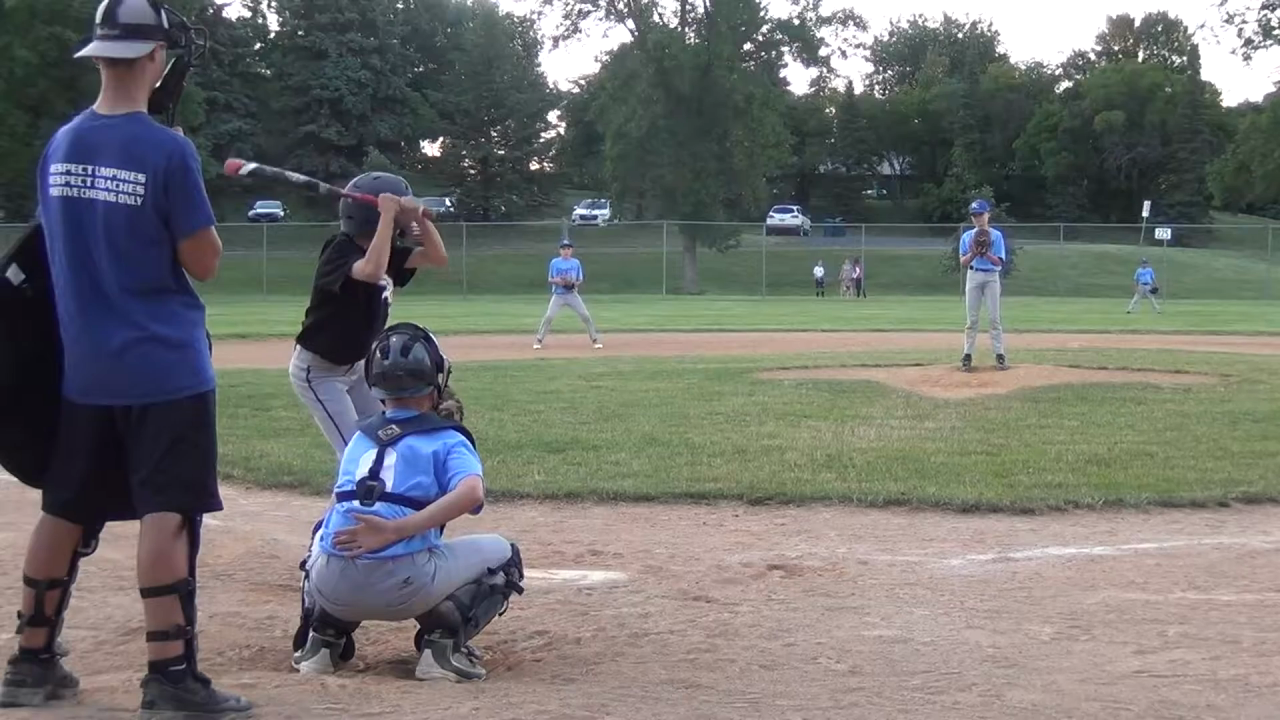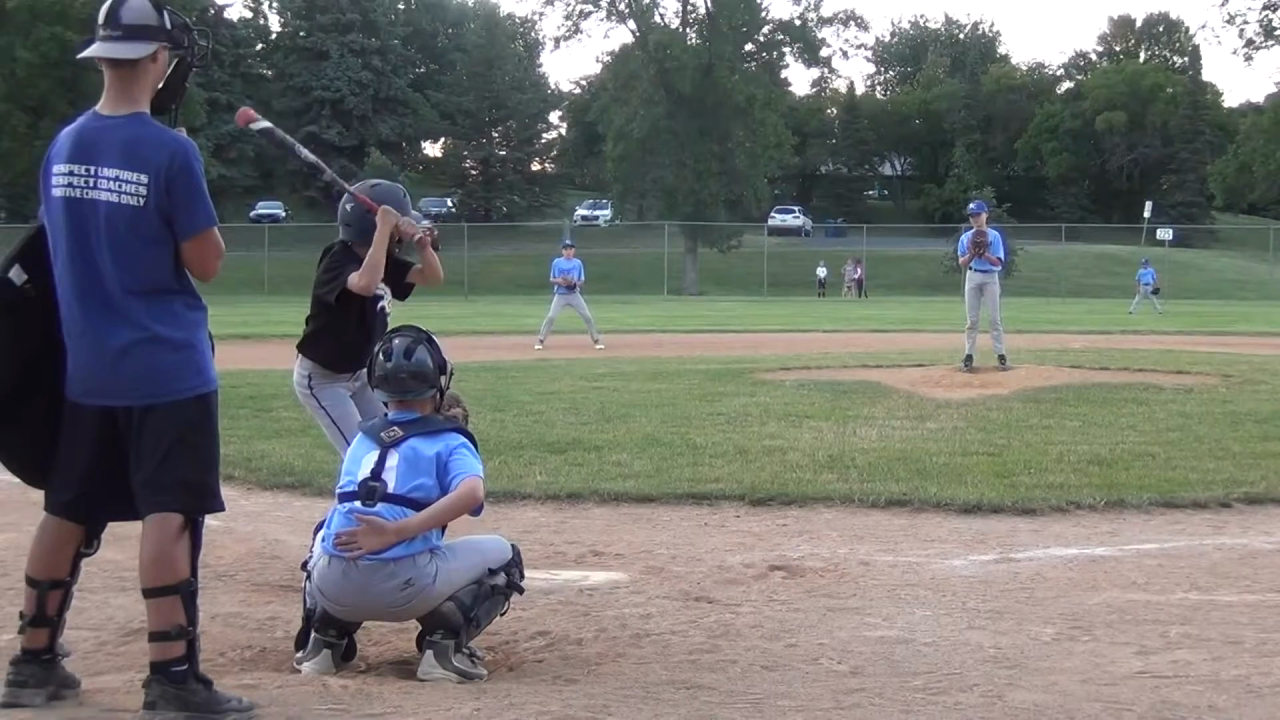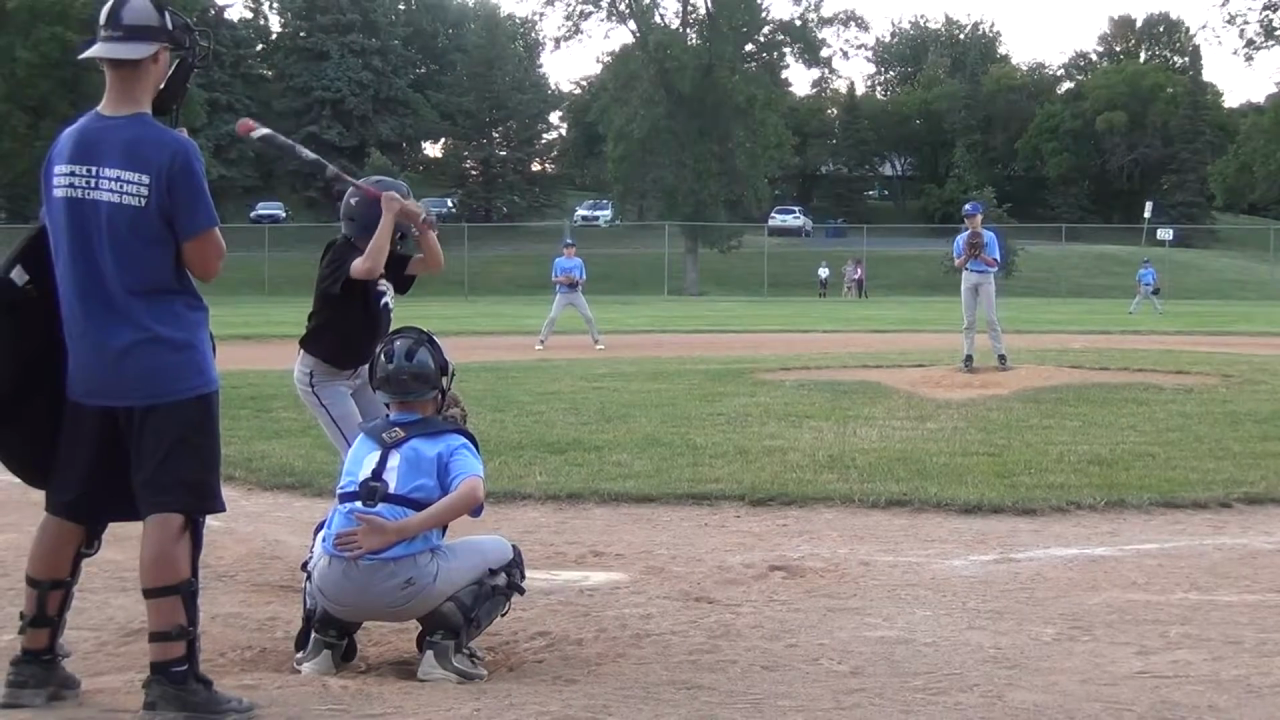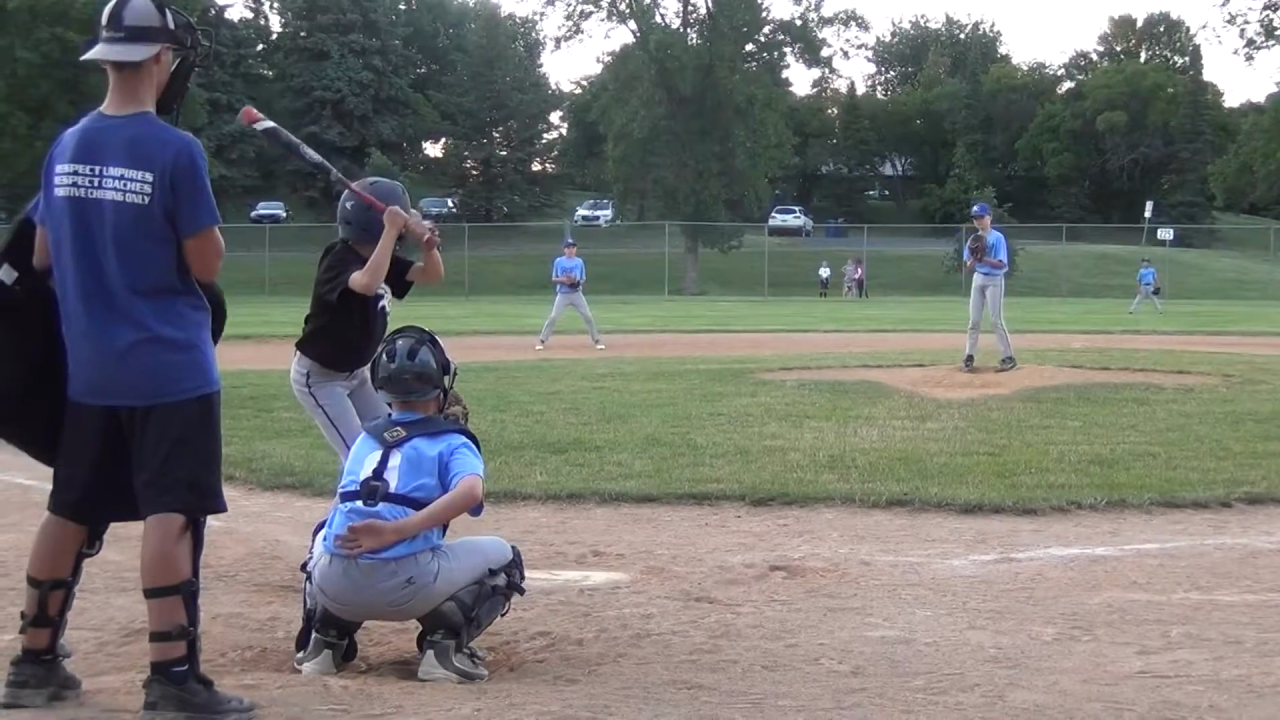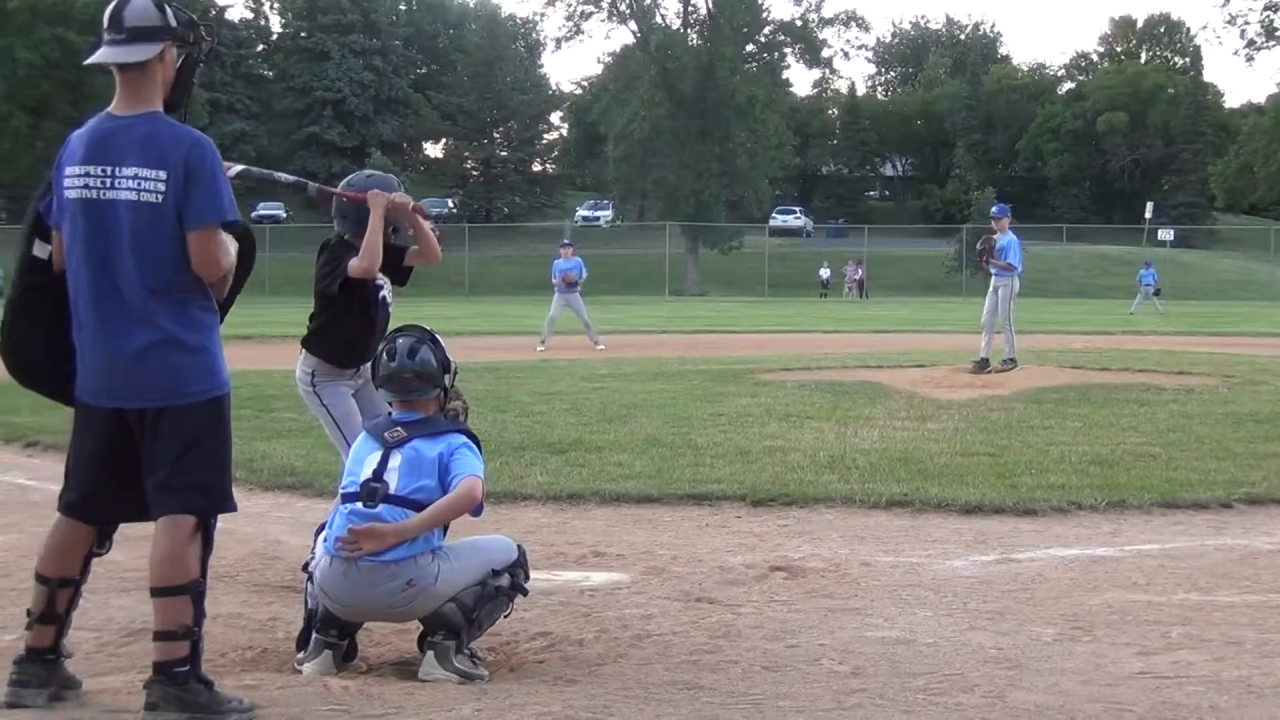
dt=0.4s
person 1, frame 1
left shoulder: (59, 145)
right shoulder: (167, 149)
right elbow: (204, 263)
left hip: (83, 366)
right hip: (164, 366)
left knee: (65, 510)
right knee: (166, 513)
person 1, frame 2
left shoulder: (62, 146)
right shoulder: (170, 151)
right elbow: (207, 264)
left hip: (86, 368)
right hip: (167, 368)
left knee: (68, 512)
right knee: (170, 515)
person 1, frame 3
left shoulder: (63, 147)
right shoulder: (171, 151)
left elbow: (59, 252)
right elbow: (207, 264)
left hip: (87, 369)
right hip: (168, 368)
left knee: (69, 512)
right knee: (170, 516)
person 1, frame 4
left shoulder: (65, 147)
right shoulder: (175, 150)
right elbow: (207, 265)
left hip: (88, 369)
right hip: (170, 367)
left knee: (71, 512)
right knee: (171, 515)
person 1, frame 5
left shoulder: (75, 147)
right shoulder: (189, 150)
left elbow: (59, 257)
right elbow: (210, 266)
right wrist: (229, 255)
left hip: (99, 369)
right hip: (180, 367)
left knee: (80, 513)
right knee: (182, 515)
person 2, frame 1
left shoulder: (360, 437)
right shoulder: (446, 438)
right elbow: (471, 493)
right wrist: (395, 530)
left hip: (332, 586)
right hip: (403, 585)
right knee: (502, 554)
left ankle: (322, 639)
right ankle: (442, 645)
person 2, frame 2
left shoulder: (362, 438)
right shoulder: (449, 440)
right elbow: (471, 493)
right wrist: (396, 532)
left hip: (333, 587)
right hip: (405, 586)
right knee: (504, 555)
left ankle: (324, 639)
right ankle: (445, 644)
person 2, frame 3
left shoulder: (364, 439)
right shoulder: (450, 441)
right elbow: (472, 493)
right wrist: (396, 531)
left hip: (333, 586)
right hip: (405, 586)
right knee: (504, 555)
left ankle: (325, 640)
right ankle: (444, 645)
person 2, frame 4
left shoulder: (365, 438)
right shoulder: (452, 441)
right elbow: (470, 492)
right wrist: (395, 531)
left hip: (335, 586)
right hip: (406, 585)
left knee: (327, 534)
right knee: (504, 557)
left ankle: (324, 641)
right ankle: (445, 645)
person 2, frame 5
left shoulder: (364, 438)
right shoulder: (453, 441)
right elbow: (469, 493)
right wrist: (395, 534)
left hip: (335, 587)
right hip: (406, 587)
right knee: (508, 556)
left ankle: (325, 641)
right ankle: (445, 646)
person 3, frame 1
left shoulder: (386, 250)
right shoulder: (341, 251)
left elbow: (437, 257)
right elbow: (372, 272)
left wrist: (420, 218)
right wrist: (389, 216)
left hip: (352, 367)
right hip: (317, 371)
person 3, frame 2
left shoulder: (385, 261)
right shoulder: (339, 260)
left elbow: (434, 277)
right elbow: (366, 285)
left wrist: (419, 239)
right wrist: (383, 229)
left hip: (357, 374)
right hip: (320, 378)
person 3, frame 3
left shoulder: (386, 257)
right shoulder: (342, 254)
left elbow: (434, 264)
right elbow: (369, 270)
left wrist: (420, 222)
right wrist: (391, 215)
left hip: (357, 371)
right hip: (321, 375)
person 3, frame 4
left shoulder: (383, 259)
right shoulder: (340, 260)
left elbow: (434, 275)
right elbow: (369, 285)
left wrist: (425, 240)
right wrist: (391, 230)
left hip: (354, 372)
right hip: (317, 376)
person 3, frame 5
left shoulder: (382, 251)
right shoulder: (336, 254)
left elbow: (431, 255)
right elbow: (367, 268)
left wrist: (410, 215)
right wrist: (378, 212)
left hip: (359, 370)
right hip: (323, 374)
